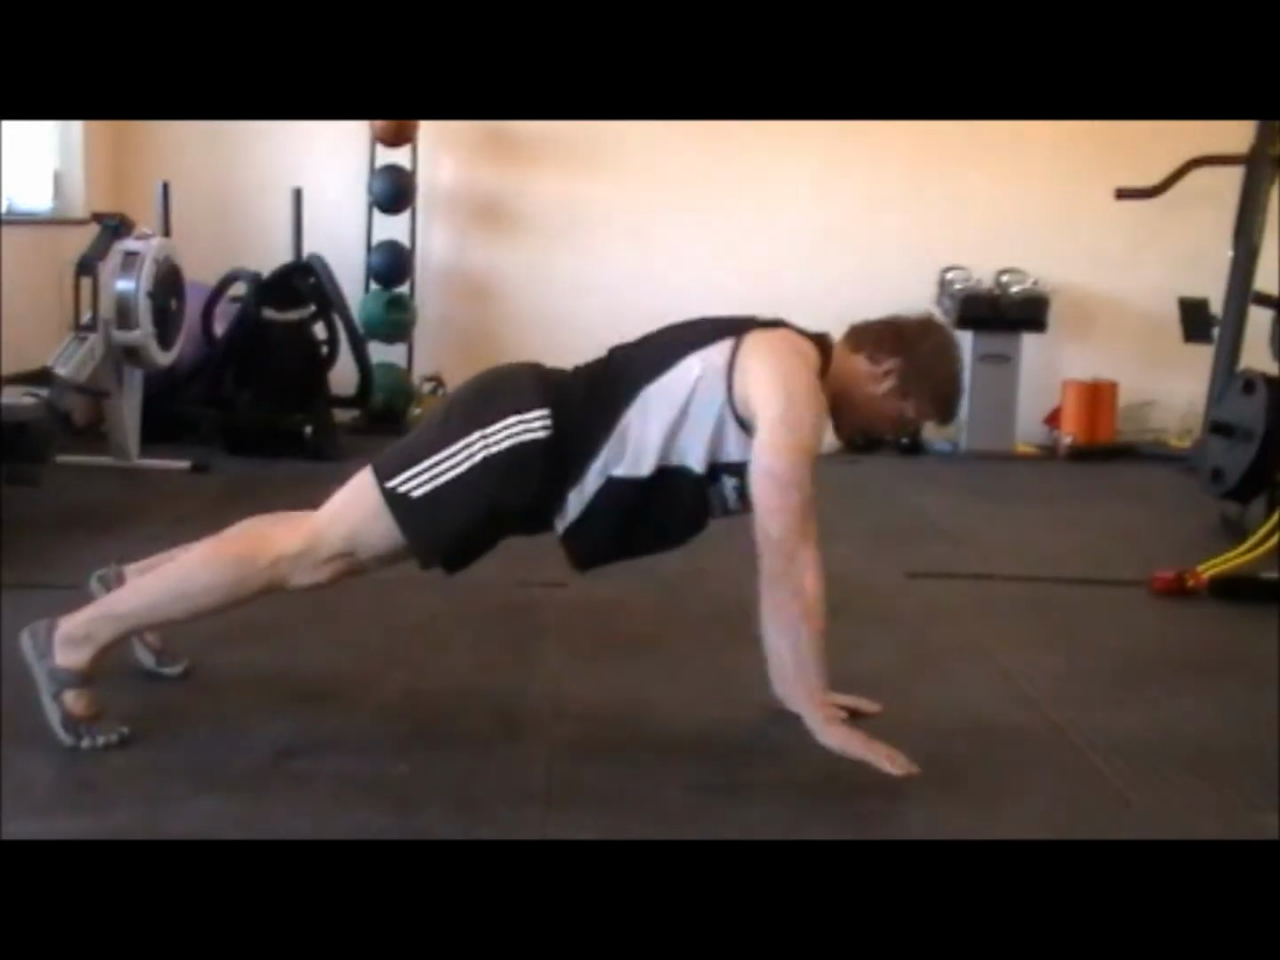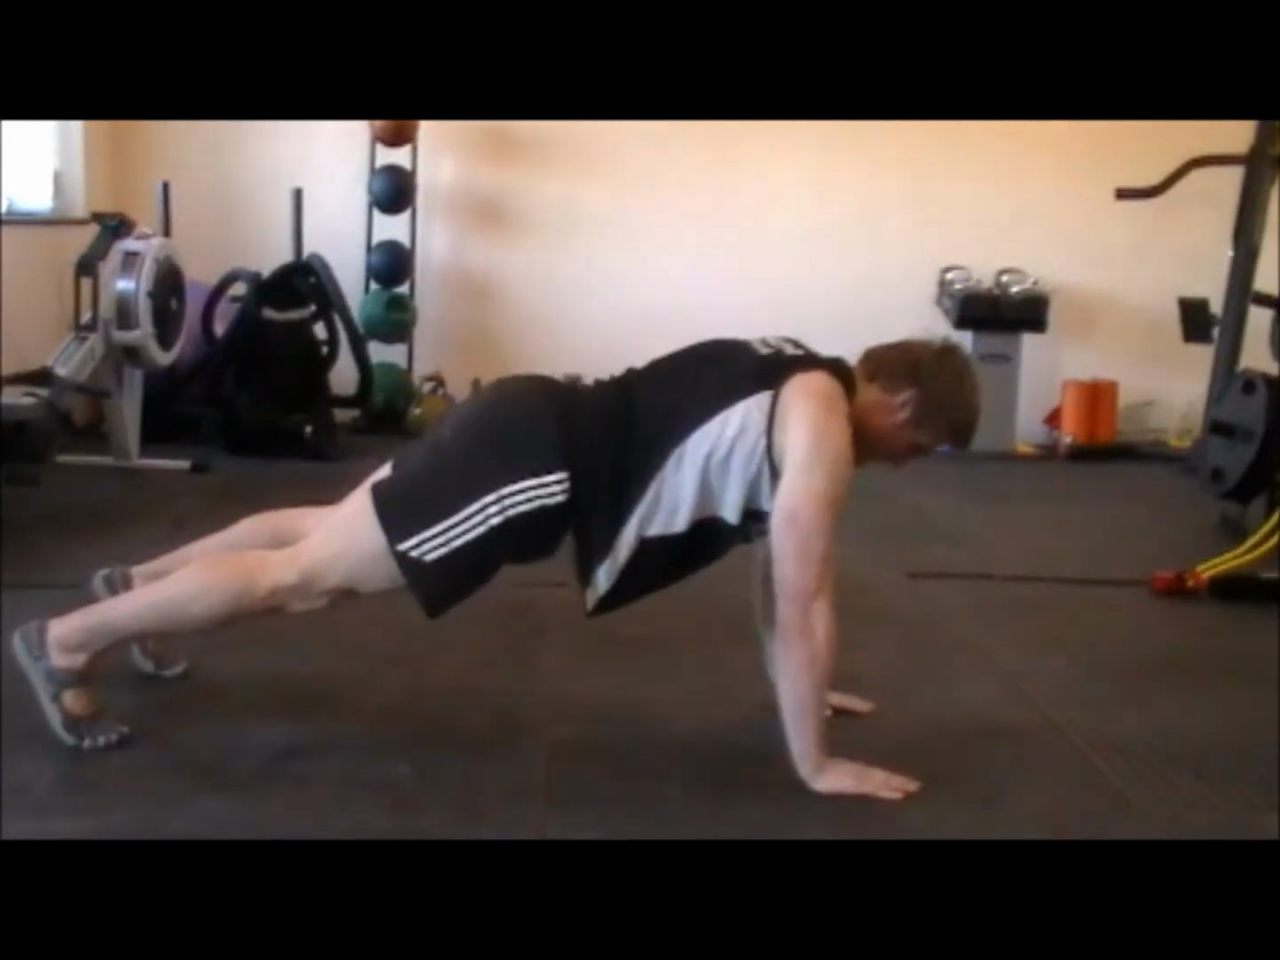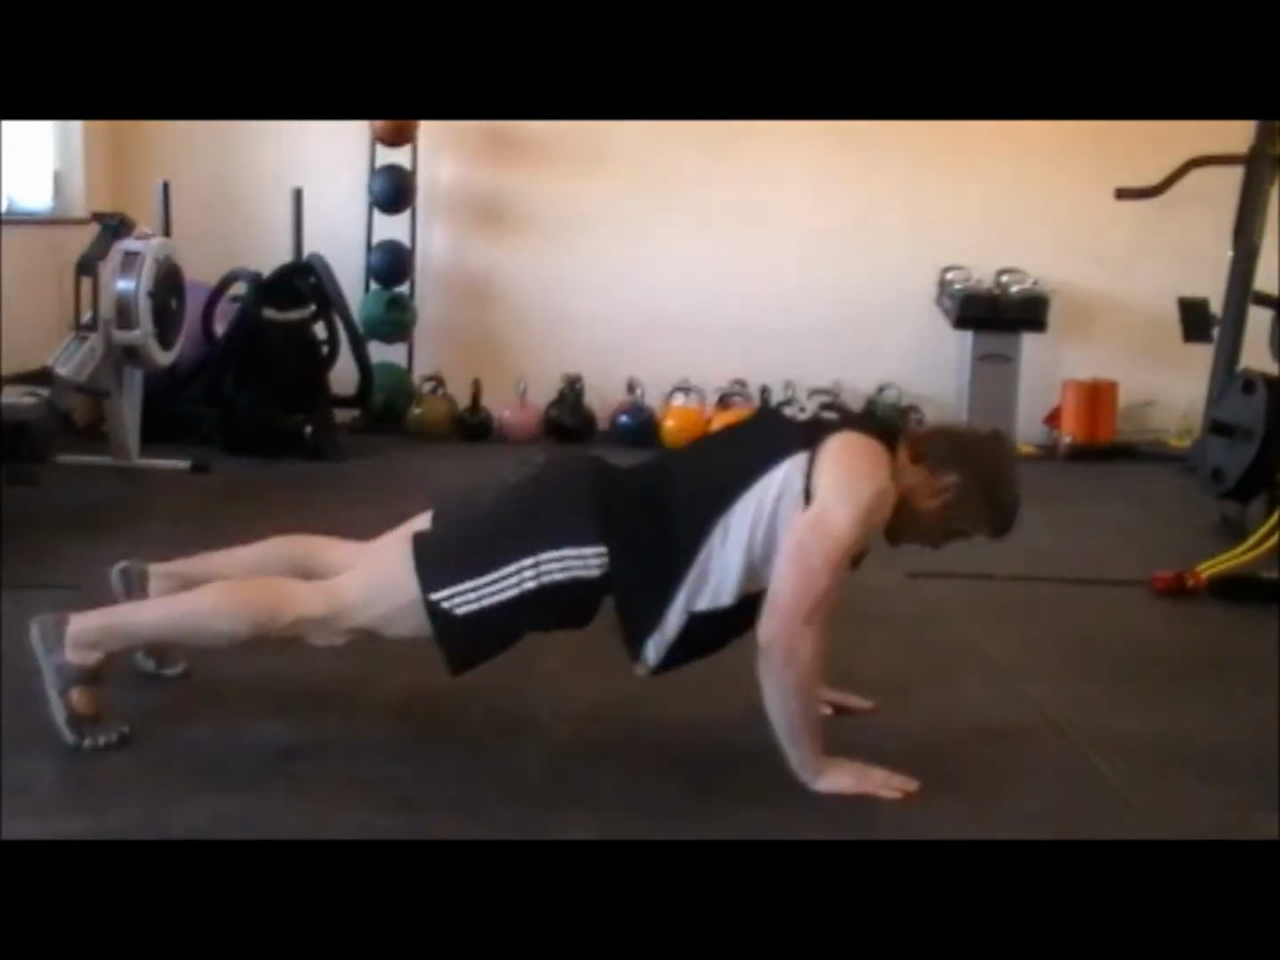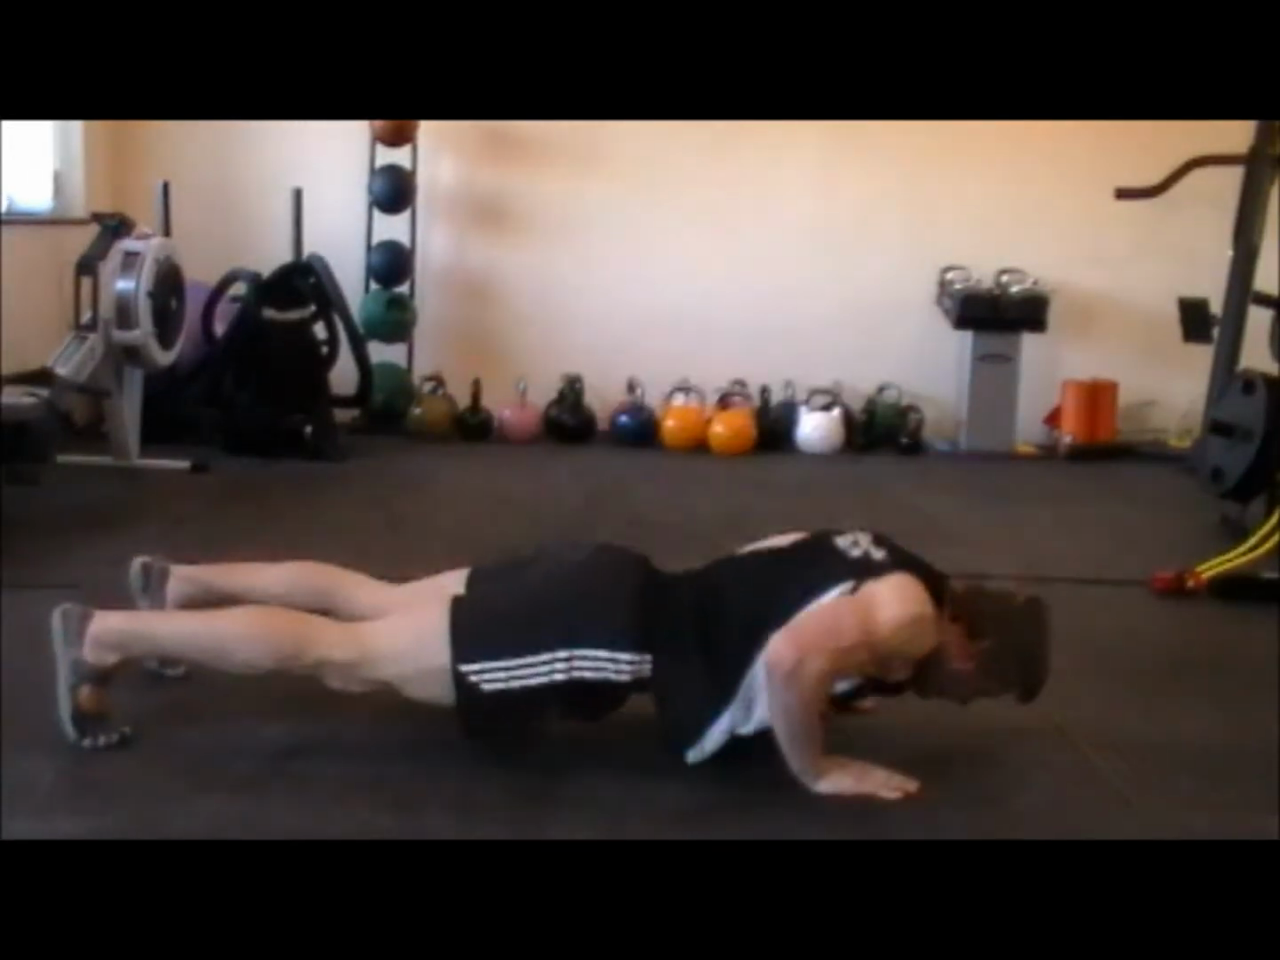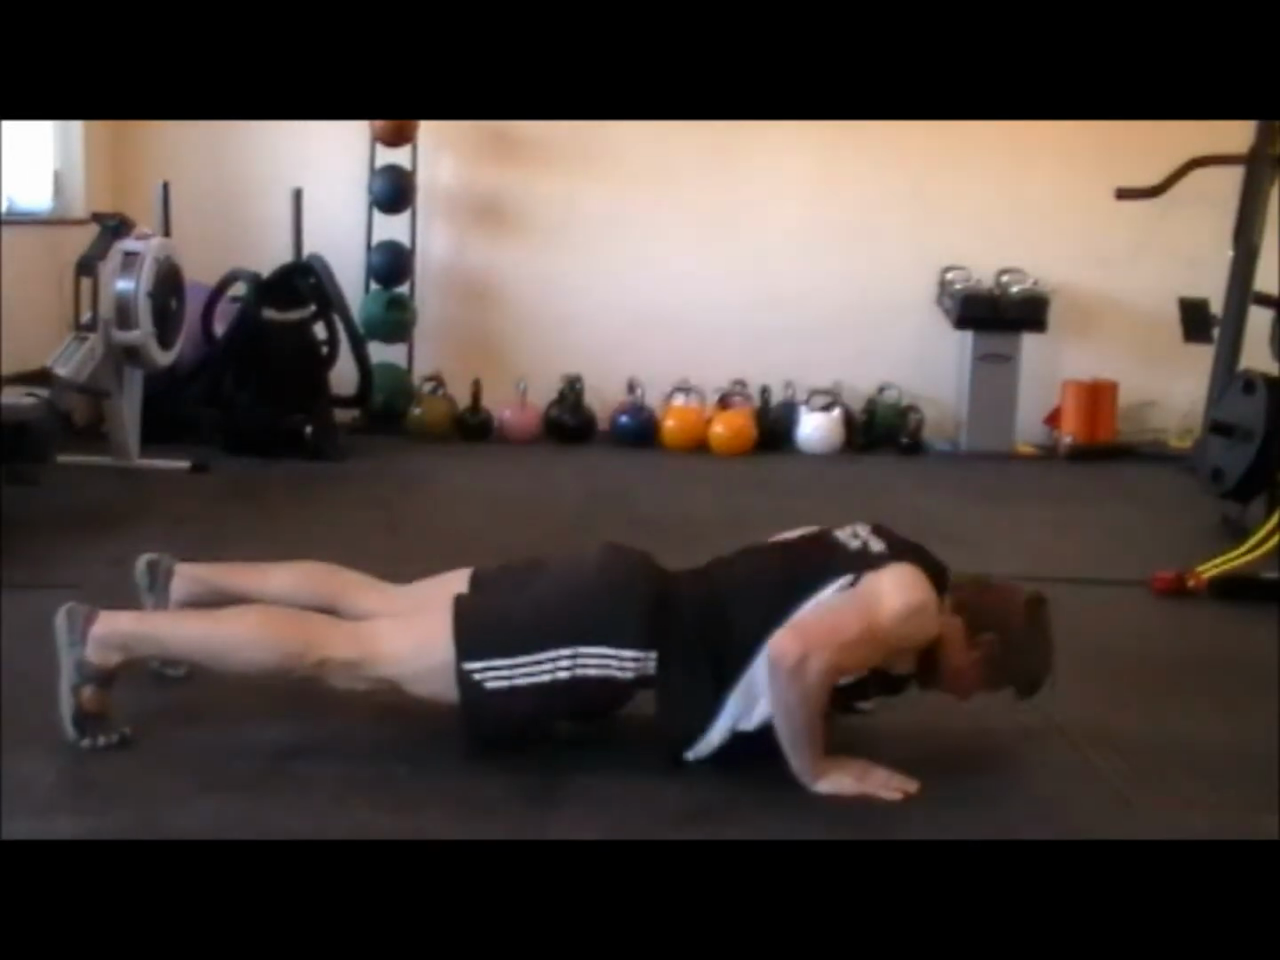
dt=0.4s
person 1, frame 1
left shoulder: (809, 417)
right shoulder: (790, 371)
left elbow: (790, 555)
right elbow: (787, 558)
left wrist: (803, 687)
right wrist: (815, 708)
left hip: (550, 463)
right hip: (523, 430)
left knee: (324, 539)
right knee: (311, 550)
left ankle: (134, 580)
right ankle: (71, 642)
person 1, frame 2
left shoulder: (802, 393)
right shoulder: (824, 422)
left elbow: (775, 562)
right elbow: (803, 599)
left wrist: (800, 689)
right wrist: (816, 763)
left hip: (536, 430)
right hip: (535, 465)
left knee: (323, 532)
right knee: (305, 576)
left ankle: (134, 582)
right ankle: (64, 645)
person 1, frame 3
left shoulder: (843, 449)
right shoulder: (866, 480)
left elbow: (775, 578)
right elbow: (786, 629)
left wrist: (801, 685)
right wrist: (815, 765)
left hip: (581, 507)
right hip: (578, 541)
left knee: (347, 561)
right knee: (330, 611)
left ankle: (156, 578)
right ankle: (81, 641)
person 1, frame 4
left shoulder: (880, 572)
right shoulder: (909, 616)
right elbow: (789, 659)
left wrist: (811, 698)
right wrist: (817, 768)
left hip: (610, 588)
right hip: (612, 636)
left knee: (369, 601)
right knee: (351, 653)
left ankle: (175, 584)
right ankle: (101, 637)
person 1, frame 5
left shoulder: (886, 569)
right shoulder: (913, 610)
right elbow: (797, 654)
left wrist: (811, 700)
right wrist: (816, 768)
left hip: (621, 594)
right hip: (619, 638)
left knee: (376, 604)
right knee: (353, 654)
left ankle: (179, 582)
right ankle: (104, 636)
